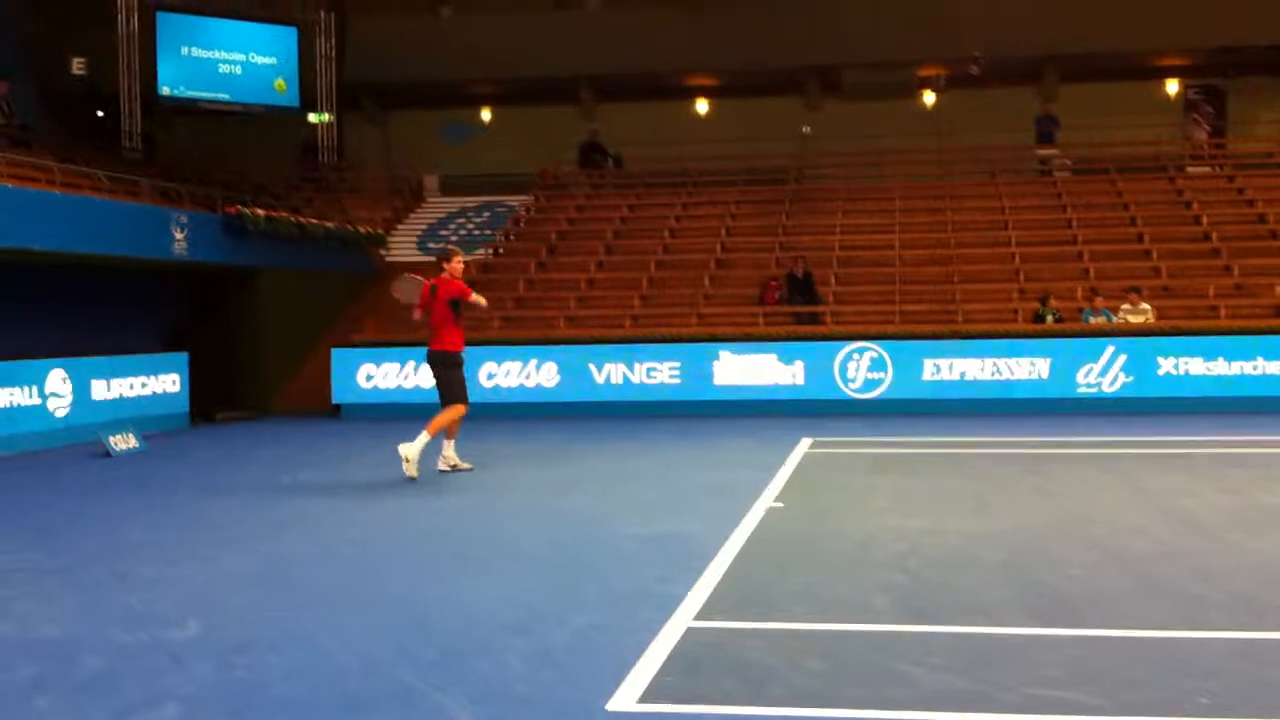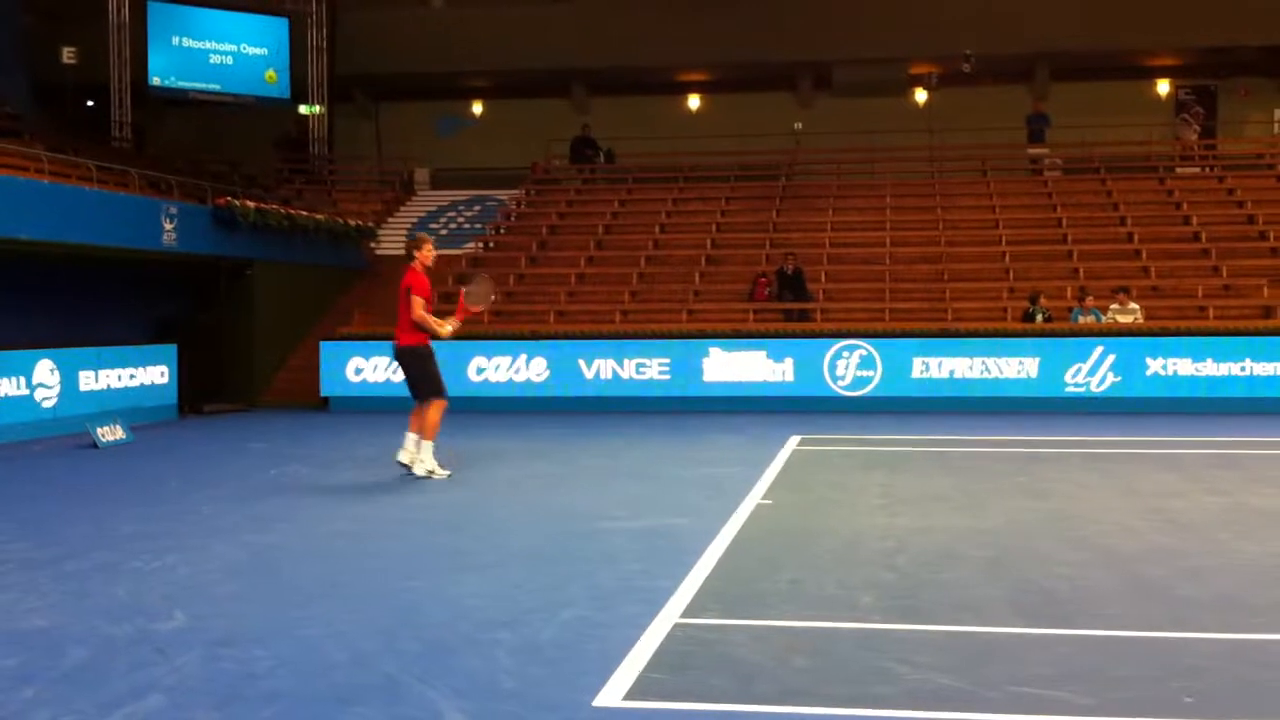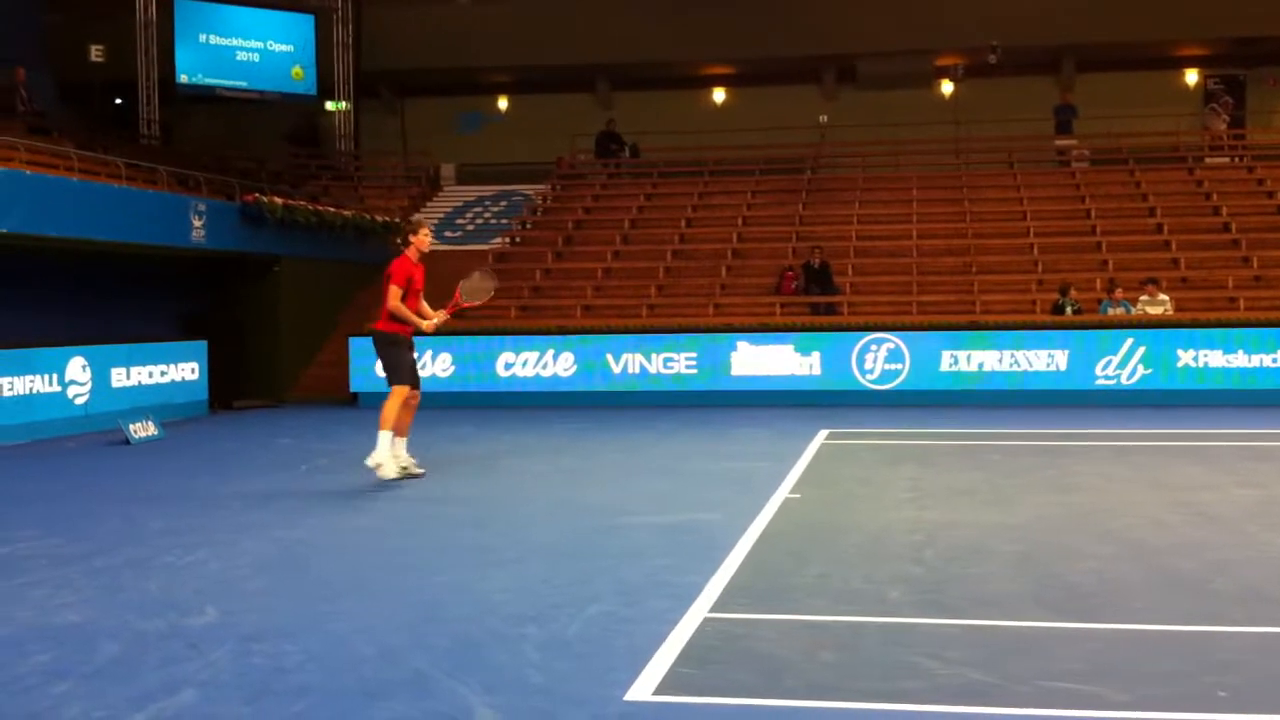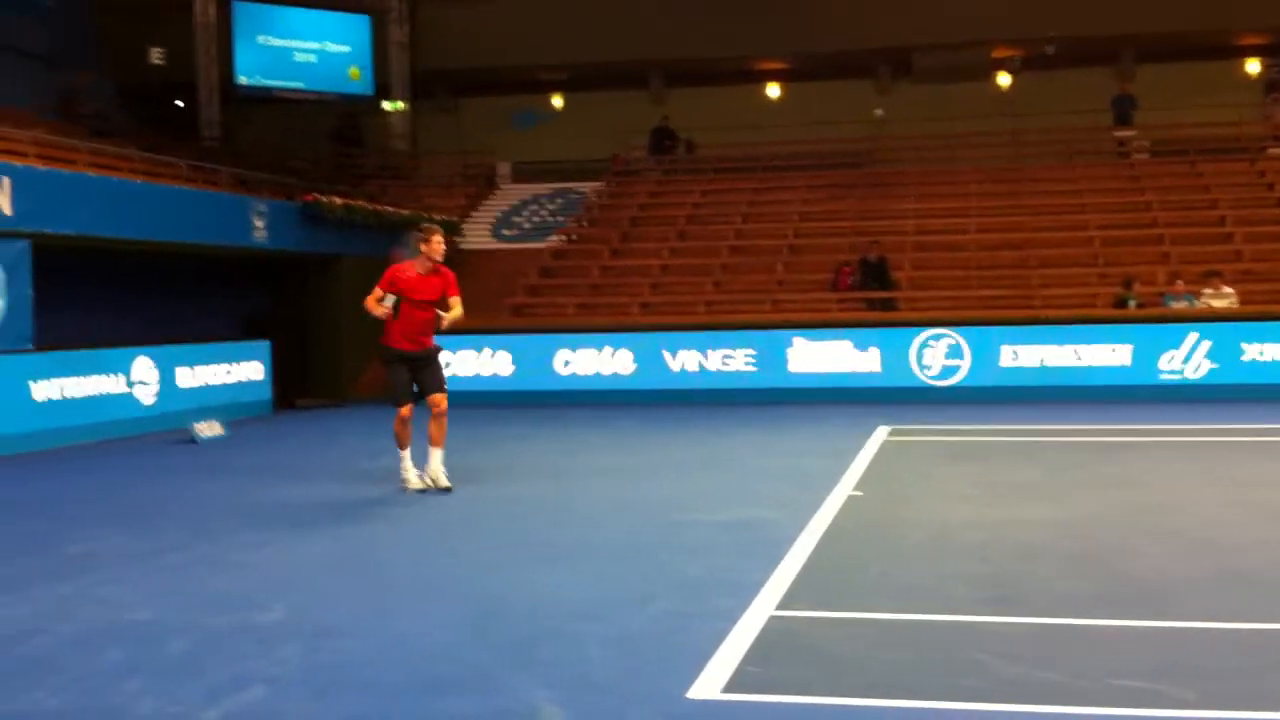
dt=0.5s
person 1, frame 1
left shoulder: (430, 287)
right shoulder: (455, 286)
left elbow: (417, 315)
right elbow: (482, 303)
right wrist: (470, 296)
left hip: (438, 353)
right hip: (446, 354)
left knee: (455, 405)
right knee: (457, 409)
left ankle: (448, 457)
right ankle: (413, 449)
person 1, frame 2
left shoulder: (409, 277)
right shoulder: (418, 278)
right elbow: (417, 314)
left wrist: (443, 324)
right wrist: (439, 332)
left hip: (403, 347)
right hip: (415, 347)
left knee: (423, 402)
right knee: (437, 401)
left ankle: (409, 452)
right ankle: (425, 461)
person 1, frame 3
left shoulder: (418, 266)
right shoulder: (400, 266)
right elbow: (392, 304)
left wrist: (434, 316)
right wrist: (421, 323)
left hip: (403, 337)
right hip: (391, 336)
left knee: (412, 397)
right knee: (400, 391)
left ankle: (398, 457)
right ankle: (380, 455)
person 1, frame 4
left shoulder: (446, 276)
right shoulder: (397, 271)
left elbow: (458, 309)
right elbow: (370, 300)
left wrist: (449, 316)
right wrist: (377, 309)
left hip: (425, 351)
right hip: (396, 351)
left knee: (440, 406)
right knee: (404, 413)
left ankle: (435, 470)
right ankle: (407, 467)
